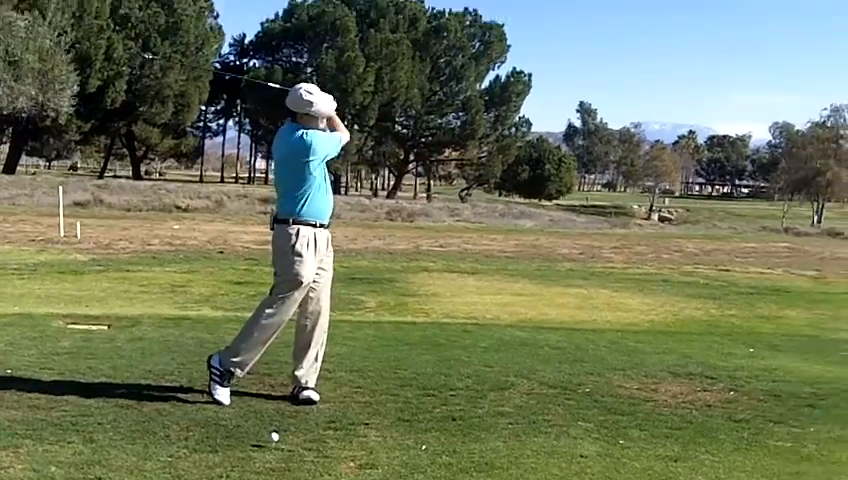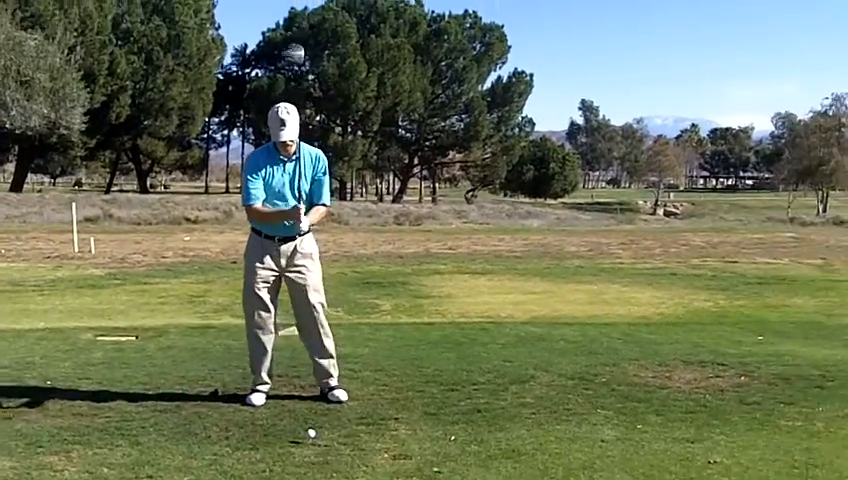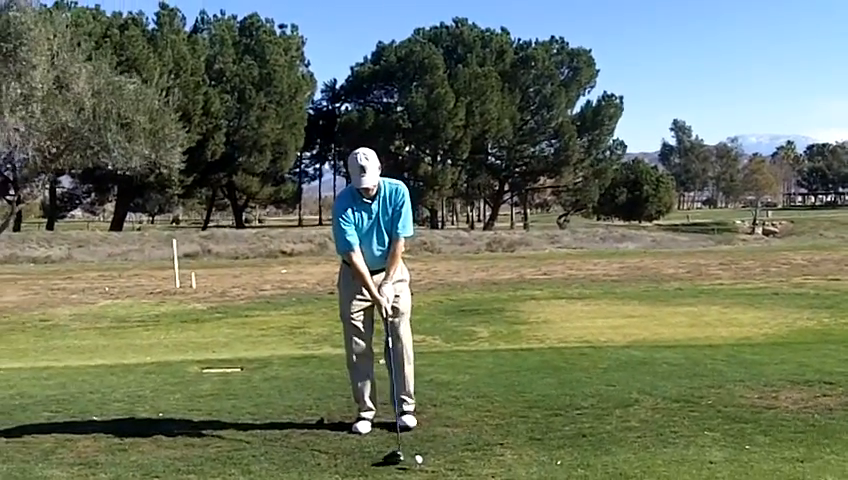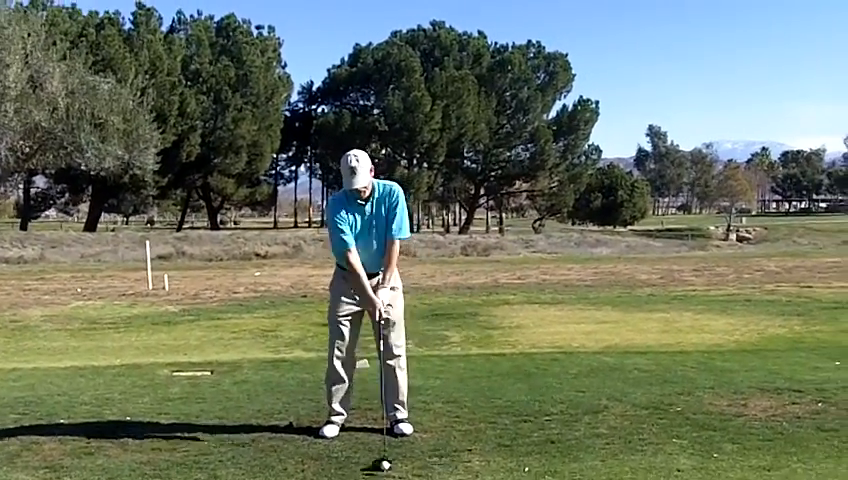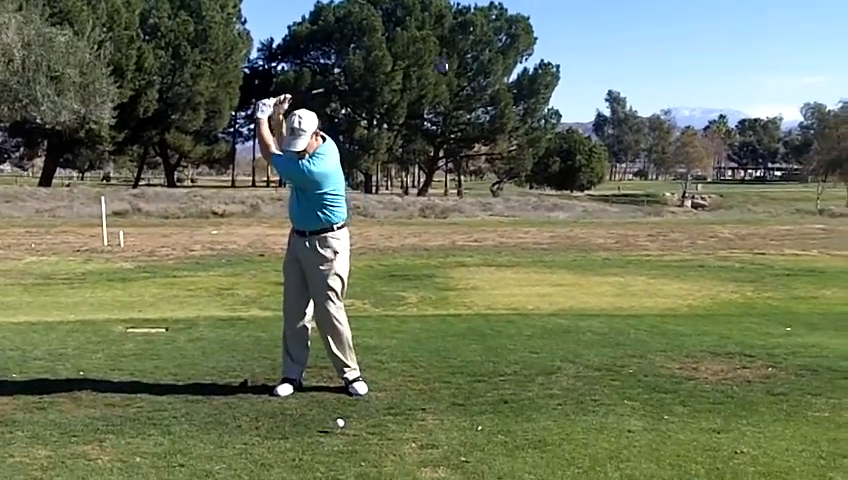
dt=1s
person 1, frame 1
left shoulder: (290, 133)
right shoulder: (307, 141)
left elbow: (332, 135)
right elbow: (343, 135)
left wrist: (323, 106)
right wrist: (329, 115)
left hip: (316, 235)
right hip: (300, 236)
left knee: (316, 314)
right knee: (280, 306)
left ankle: (304, 382)
right ankle: (226, 364)
person 1, frame 2
left shoulder: (317, 158)
right shoulder: (256, 160)
left elbow: (321, 205)
right elbow: (252, 211)
left wrist: (306, 219)
right wrist: (287, 215)
left hip: (301, 245)
right hip: (263, 246)
left knee: (312, 312)
right knee: (260, 317)
left ankle: (328, 380)
right ankle: (261, 383)
person 1, frame 3
left shoulder: (398, 191)
right shoulder: (342, 203)
left elbow: (398, 241)
right elbow: (352, 253)
left wrist: (388, 284)
right wrist: (374, 295)
left hip: (392, 273)
right hip: (355, 277)
left knee: (400, 341)
right knee: (357, 347)
left ankle: (404, 406)
right ankle: (365, 410)
person 1, frame 4
left shoulder: (393, 193)
right shoulder: (337, 205)
left elbow: (393, 244)
right elbow: (349, 255)
left wrist: (385, 287)
right wrist: (368, 296)
left hip: (384, 280)
right hip: (348, 281)
left knee: (393, 350)
right knee: (340, 351)
left ankle: (397, 414)
right ankle: (336, 415)
person 1, frame 5
left shoulder: (312, 169)
right shoulder: (325, 143)
left elbow: (270, 154)
right elbow: (282, 149)
left wrist: (261, 119)
right wrist: (277, 116)
left hip: (326, 243)
right hip: (299, 238)
left knee: (328, 310)
right knee: (294, 310)
left ankle: (351, 374)
right ankle: (292, 374)
